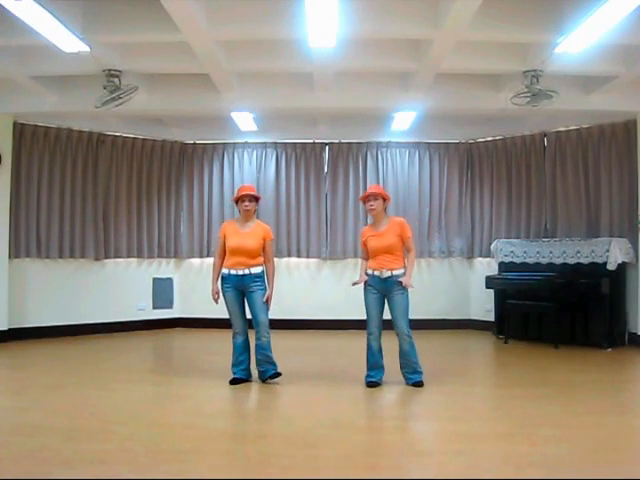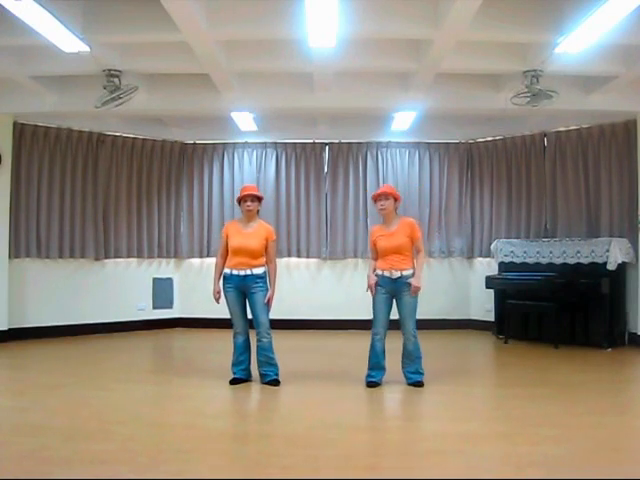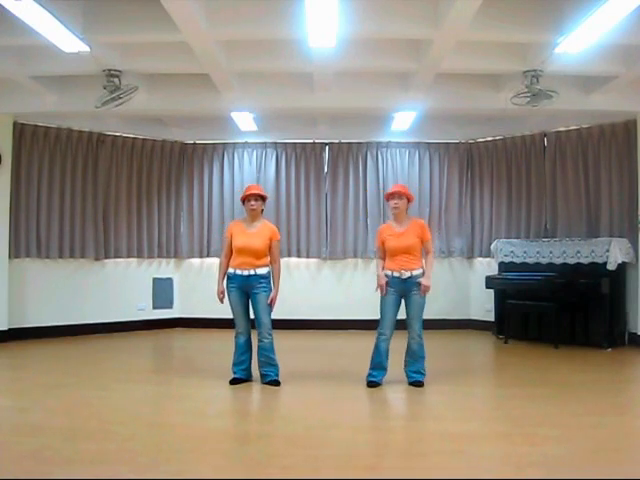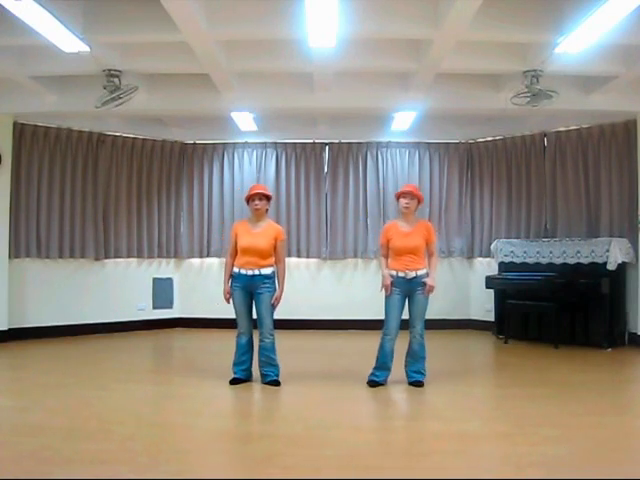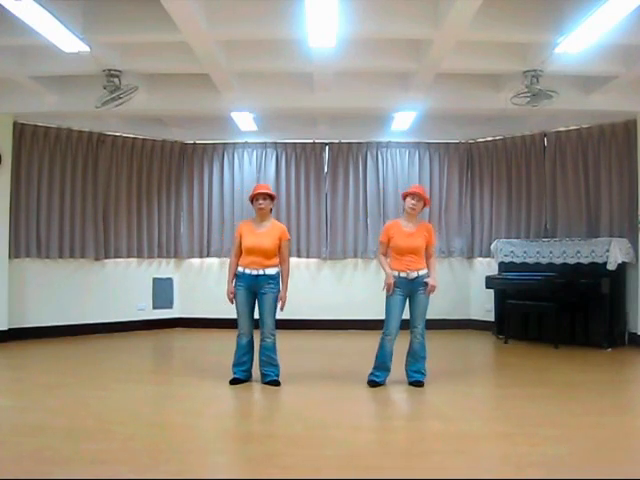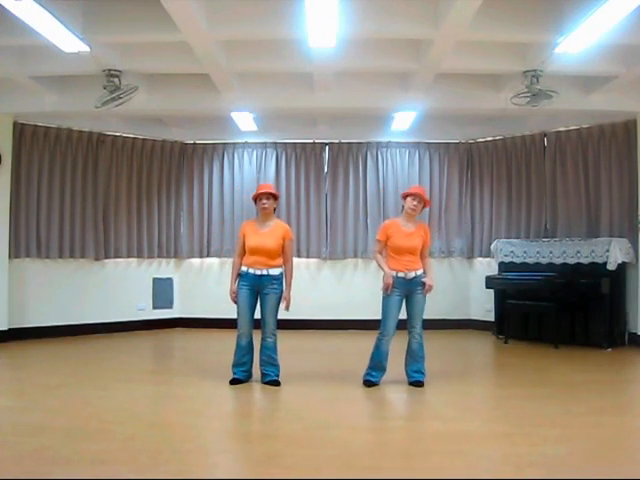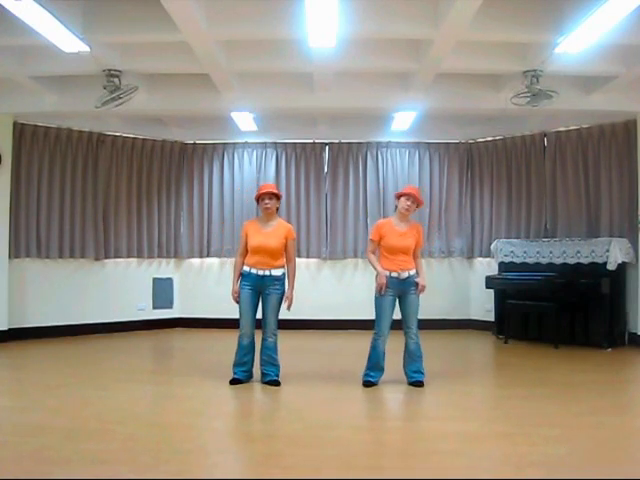
dt=0.2s
person 1, frame 1
left shoulder: (399, 223)
right shoulder: (365, 231)
left elbow: (411, 251)
left wrist: (408, 275)
right wrist: (362, 274)
left hip: (396, 280)
right hip: (373, 281)
left knee: (402, 329)
right knee: (373, 330)
left ankle: (412, 374)
right ankle: (374, 375)
person 1, frame 2
left shoulder: (409, 224)
right shoulder: (375, 231)
left elbow: (420, 252)
left wrist: (418, 276)
right wrist: (371, 274)
left hip: (406, 280)
right hip: (382, 281)
left knee: (409, 330)
right knee: (378, 330)
left ankle: (414, 374)
right ankle: (375, 374)
person 1, frame 3
left shoulder: (419, 225)
right shoulder: (383, 230)
left elbow: (429, 253)
left wrist: (427, 276)
right wrist: (380, 274)
left hip: (415, 280)
right hip: (392, 281)
left knee: (415, 330)
right knee: (384, 330)
left ankle: (415, 374)
right ankle: (376, 374)
person 1, frame 4
left shoulder: (426, 227)
right shoulder: (389, 228)
left elbow: (432, 255)
right elbow: (383, 256)
left wrist: (432, 276)
right wrist: (385, 273)
left hip: (419, 281)
right hip: (396, 281)
left knee: (417, 330)
right knee: (390, 330)
left ankle: (416, 374)
right ankle: (379, 374)
person 1, frame 5
left shoulder: (427, 228)
right shoulder: (391, 227)
left elbow: (430, 256)
right elbow: (381, 254)
left wrist: (432, 276)
right wrist: (388, 272)
left hip: (420, 281)
right hip: (398, 282)
left knee: (418, 330)
right knee: (390, 330)
left ankle: (416, 374)
right ankle: (378, 374)
person 1, frame 6
left shoulder: (423, 229)
right shoulder: (388, 226)
right elbow: (377, 253)
left wrist: (429, 276)
right wrist: (386, 271)
left hip: (417, 281)
right hip: (395, 282)
left knee: (416, 330)
right knee: (387, 330)
left ankle: (416, 374)
right ankle: (374, 374)
person 1, frame 7
left shoulder: (416, 229)
right shoulder: (382, 225)
right elbow: (370, 253)
left wrist: (422, 276)
right wrist: (379, 271)
left hip: (409, 281)
right hip: (388, 281)
left knee: (412, 330)
right knee: (381, 331)
left ankle: (415, 374)
right ankle: (372, 374)
person 2, frame 1
left shoulder: (264, 229)
right shoulder: (226, 227)
left elbow: (269, 261)
right elbow: (219, 257)
left wrist: (270, 287)
right wrist: (214, 283)
left hip: (255, 279)
right hip: (230, 280)
left knee: (262, 326)
right knee: (238, 329)
left ankle: (267, 370)
right ankle: (241, 373)
person 2, frame 2
left shoulder: (267, 230)
right shoulder: (229, 228)
left elbow: (271, 262)
right elbow: (221, 257)
left wrist: (272, 288)
right wrist: (216, 283)
left hip: (257, 279)
right hip: (232, 280)
left knee: (263, 328)
right knee: (239, 329)
left ankle: (269, 373)
right ankle: (241, 372)
person 2, frame 3
left shoulder: (271, 230)
right shoulder: (233, 227)
left elbow: (275, 262)
right elbow: (225, 257)
left wrist: (275, 288)
right wrist: (220, 283)
left hip: (260, 280)
right hip: (236, 280)
left knee: (265, 329)
right knee: (241, 329)
left ankle: (269, 374)
right ankle: (241, 372)
person 2, frame 4
left shoulder: (276, 230)
right shoulder: (238, 227)
left elbow: (280, 262)
right elbow: (230, 257)
left wrist: (280, 288)
right wrist: (226, 283)
left hip: (265, 280)
right hip: (240, 279)
left knee: (267, 329)
right knee: (243, 329)
left ankle: (269, 374)
right ankle: (241, 372)
person 2, frame 5
left shoulder: (280, 229)
right shoulder: (243, 227)
left elbow: (284, 262)
right elbow: (235, 257)
left wrist: (284, 289)
right wrist: (230, 283)
left hip: (269, 280)
right hip: (244, 279)
left knee: (268, 330)
right knee: (244, 329)
left ankle: (270, 374)
right ankle: (241, 372)
person 2, frame 6
left shoulder: (284, 229)
right shoulder: (246, 227)
left elbow: (288, 261)
right elbow: (238, 257)
left wrist: (288, 289)
right wrist: (233, 283)
left hip: (272, 280)
right hip: (247, 278)
left knee: (269, 330)
right knee: (243, 329)
left ankle: (270, 374)
right ankle: (241, 372)
person 2, frame 7
left shoulder: (287, 229)
right shoulder: (248, 226)
left elbow: (290, 261)
right elbow: (240, 256)
left wrist: (291, 288)
right wrist: (235, 283)
left hip: (274, 280)
right hip: (249, 278)
left knee: (270, 330)
right knee: (246, 329)
left ankle: (270, 374)
right ankle: (242, 373)
